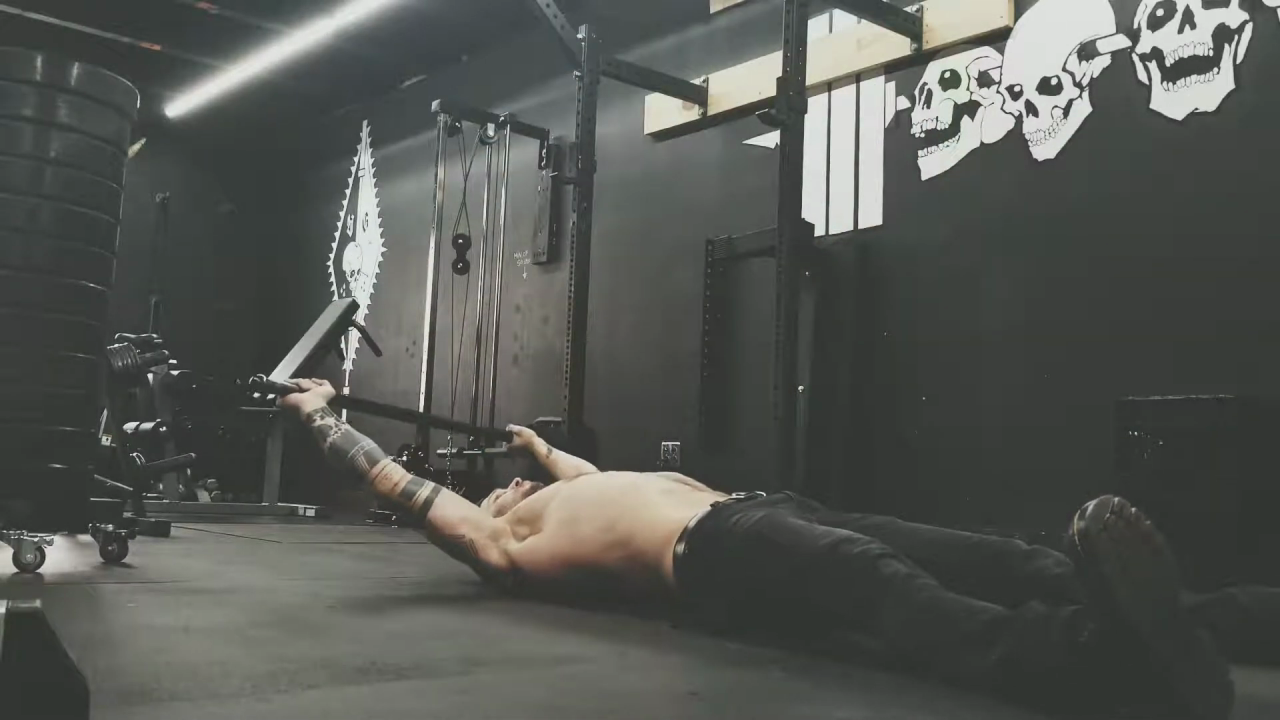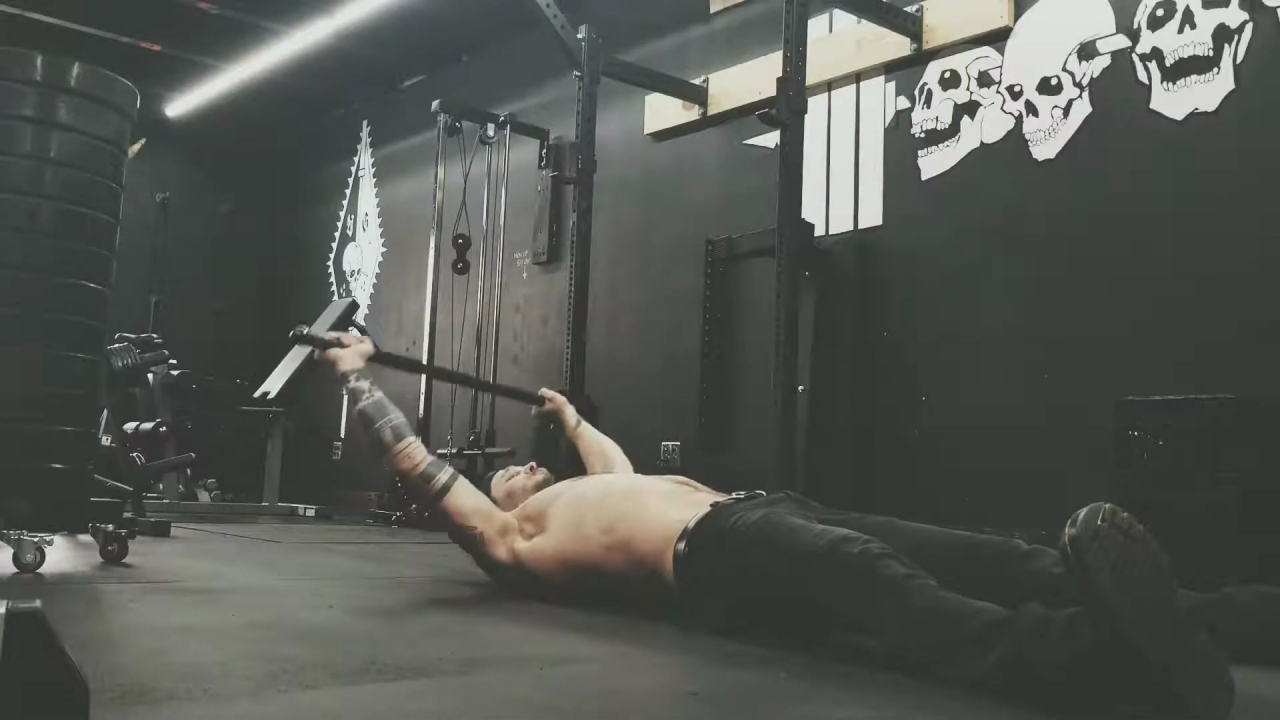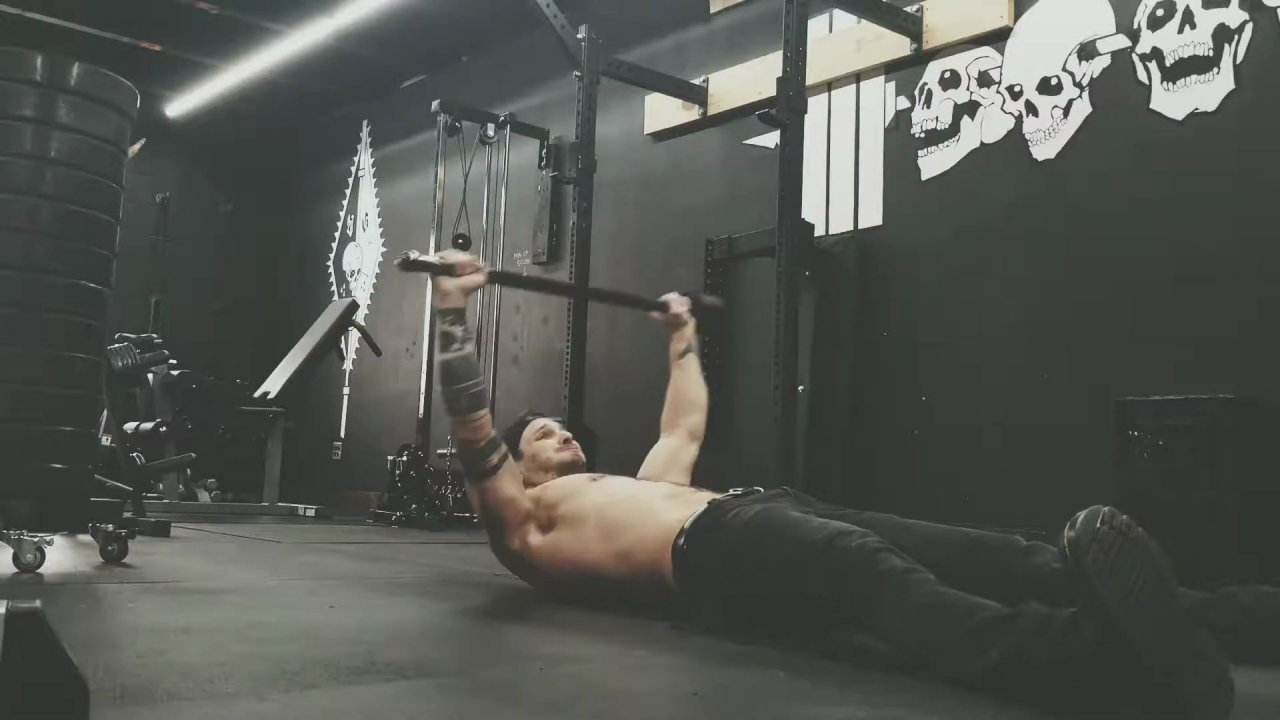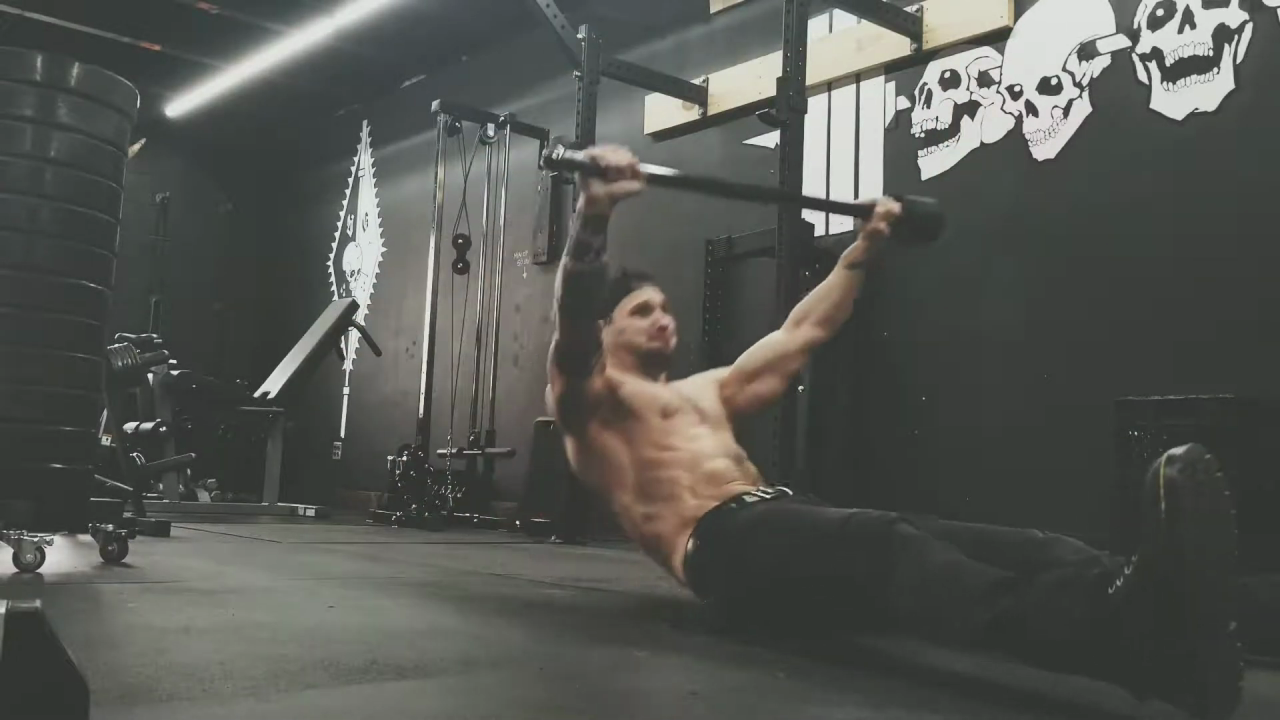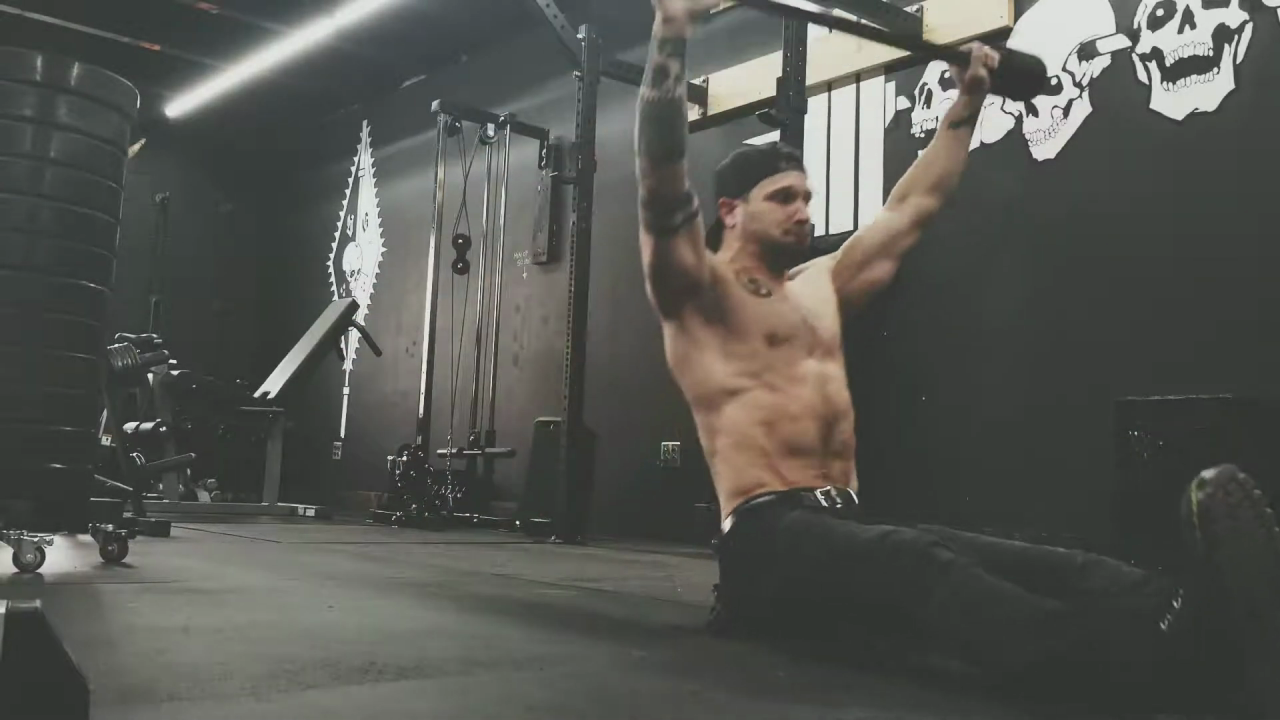
dt=0.3s
person 1, frame 1
left shoulder: (559, 500)
right shoulder: (507, 545)
right elbow: (409, 490)
left wrist: (538, 445)
right wrist: (325, 420)
left hip: (754, 511)
right hip: (713, 551)
left knee: (987, 558)
right knee: (889, 591)
left ankle: (1167, 620)
person 1, frame 2
left shoulder: (587, 496)
right shoulder: (514, 539)
left elbow: (618, 465)
right elbow: (425, 470)
left wrist: (568, 415)
right wrist: (359, 381)
left hip: (760, 510)
right hip: (716, 550)
left knee: (982, 559)
right knee: (887, 592)
left ankle: (1174, 617)
person 1, frame 3
left shoulder: (637, 488)
right shoulder: (518, 520)
left elbow: (682, 429)
right elbow: (473, 440)
left wrist: (684, 335)
right wrist: (452, 311)
left hip: (764, 511)
right hip: (710, 551)
left knee: (985, 553)
right knee: (882, 582)
left ankle: (1167, 620)
person 1, frame 4
left shoulder: (706, 393)
right shoulder: (591, 404)
left elbow: (807, 331)
right elbow: (575, 332)
left wrist: (864, 245)
right wrist: (594, 206)
left hip: (786, 519)
right hip: (730, 548)
left knee: (1010, 545)
right knee: (887, 544)
left ankle: (1171, 618)
right ankle: (1118, 625)
person 1, frame 5
left shoulder: (822, 282)
right shoulder: (694, 293)
left elbow: (915, 204)
right elbow: (661, 189)
left wrist: (968, 97)
left hip: (844, 527)
right hip: (772, 543)
left knee: (1060, 571)
right knee: (921, 573)
right ankle: (1160, 645)
